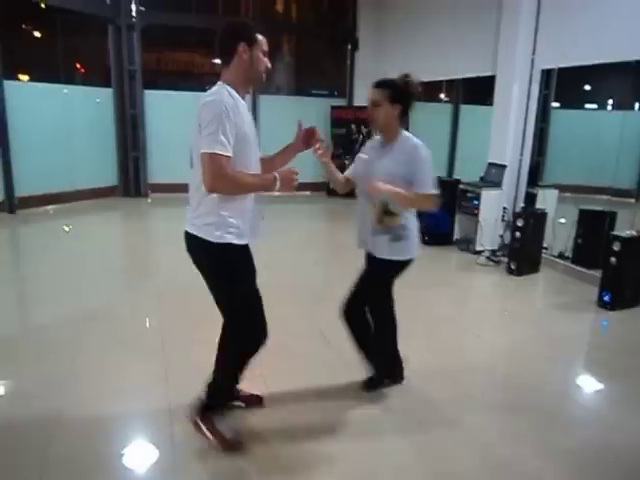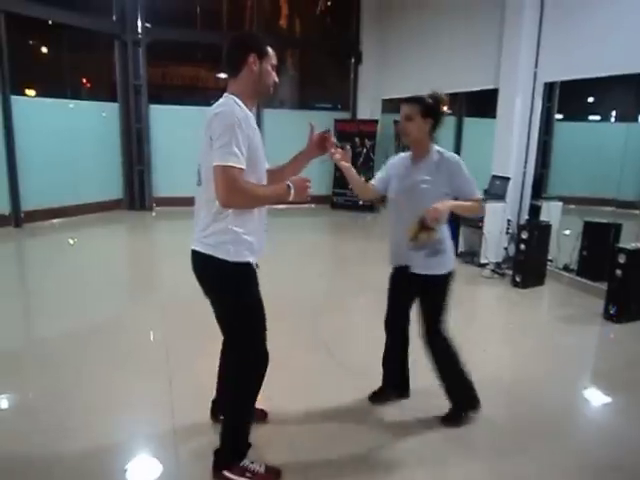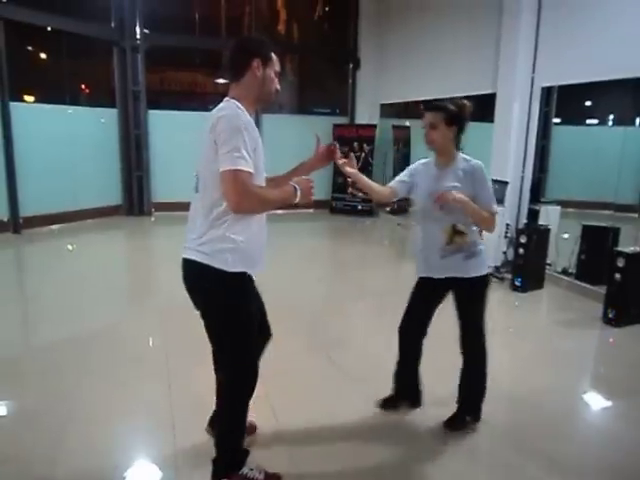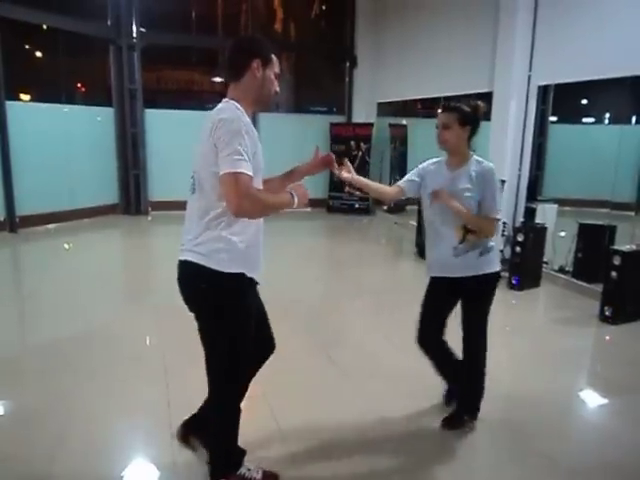
dt=0.2s
person 1, frame 1
left shoulder: (238, 106)
right shoulder: (219, 104)
left elbow: (251, 169)
right elbow: (217, 179)
left wrist: (295, 148)
right wrist: (276, 180)
left hip: (232, 239)
right hip: (216, 240)
left knee: (241, 321)
right knee: (250, 328)
left ankle: (224, 392)
right ankle: (210, 409)
person 1, frame 2
left shoulder: (241, 116)
right shoulder: (229, 114)
left elbow: (263, 180)
right elbow: (231, 193)
left wrist: (308, 154)
right wrist: (290, 191)
left hip: (229, 255)
right hip: (224, 257)
left knee: (241, 341)
right knee: (252, 354)
left ankle: (226, 406)
person 1, frame 3
left shoulder: (236, 119)
right shoulder: (233, 119)
left elbow: (260, 186)
right elbow: (241, 198)
left wrist: (311, 164)
right wrist: (295, 193)
left hip: (224, 265)
right hip: (218, 268)
left knee: (256, 339)
right knee: (240, 366)
left ankle: (223, 420)
person 1, frame 4
left shoulder: (231, 120)
right shoulder: (233, 120)
left elbow: (254, 188)
right elbow: (243, 201)
left wrist: (305, 170)
right wrist: (293, 198)
left hip: (224, 268)
right hip: (215, 271)
left knee: (259, 346)
right knee: (231, 369)
left ankle: (201, 426)
person 2, frame 1
left shoulder: (413, 149)
right shoulder: (371, 147)
left elbow: (430, 202)
right elbow: (343, 185)
left wrist: (389, 190)
right wrist: (327, 163)
left hip: (395, 248)
right hip: (376, 245)
left knee: (355, 308)
right knee: (377, 306)
left ankle: (384, 369)
right ankle: (389, 370)
person 2, frame 2
left shoulder: (448, 163)
right shoulder: (397, 163)
left elbow: (478, 206)
right elbow: (368, 194)
left wrist: (449, 205)
right wrist: (347, 169)
left hip: (434, 264)
right hip: (403, 261)
left knee: (432, 332)
right knee: (394, 324)
left ankle: (465, 398)
right ankle: (395, 384)
person 2, frame 3
left shoulder: (473, 170)
right shoulder: (419, 170)
left elbow: (489, 223)
right elbow: (385, 195)
left wrist: (462, 202)
right wrist: (355, 175)
left hip: (469, 269)
right hip: (432, 269)
left knee: (470, 338)
right knee: (409, 331)
left ankle: (470, 408)
right ankle: (407, 392)
person 2, frame 4
left shoulder: (484, 172)
right shoulder: (429, 169)
left elbow: (490, 229)
right elbow: (392, 193)
left wrist: (455, 205)
right wrist: (355, 179)
left hip: (480, 269)
right hip: (442, 269)
left knee: (473, 338)
right knee: (428, 335)
left ankle: (468, 406)
right ankle: (457, 379)
